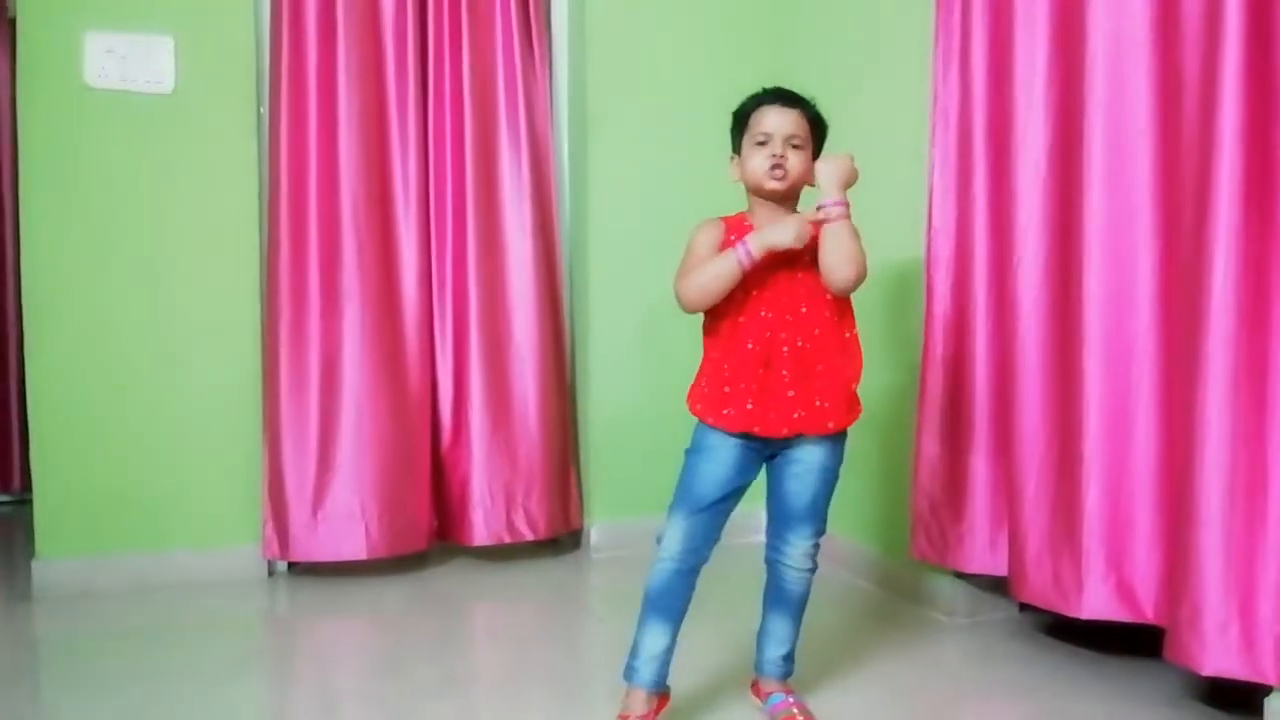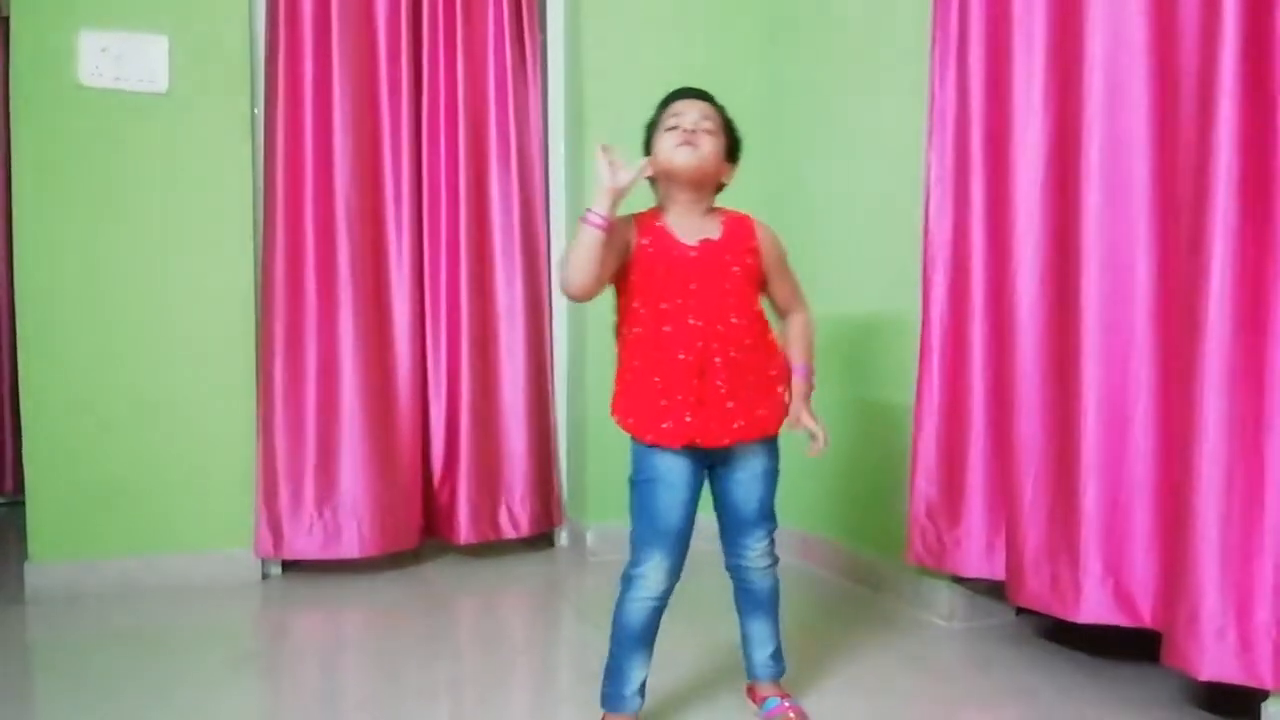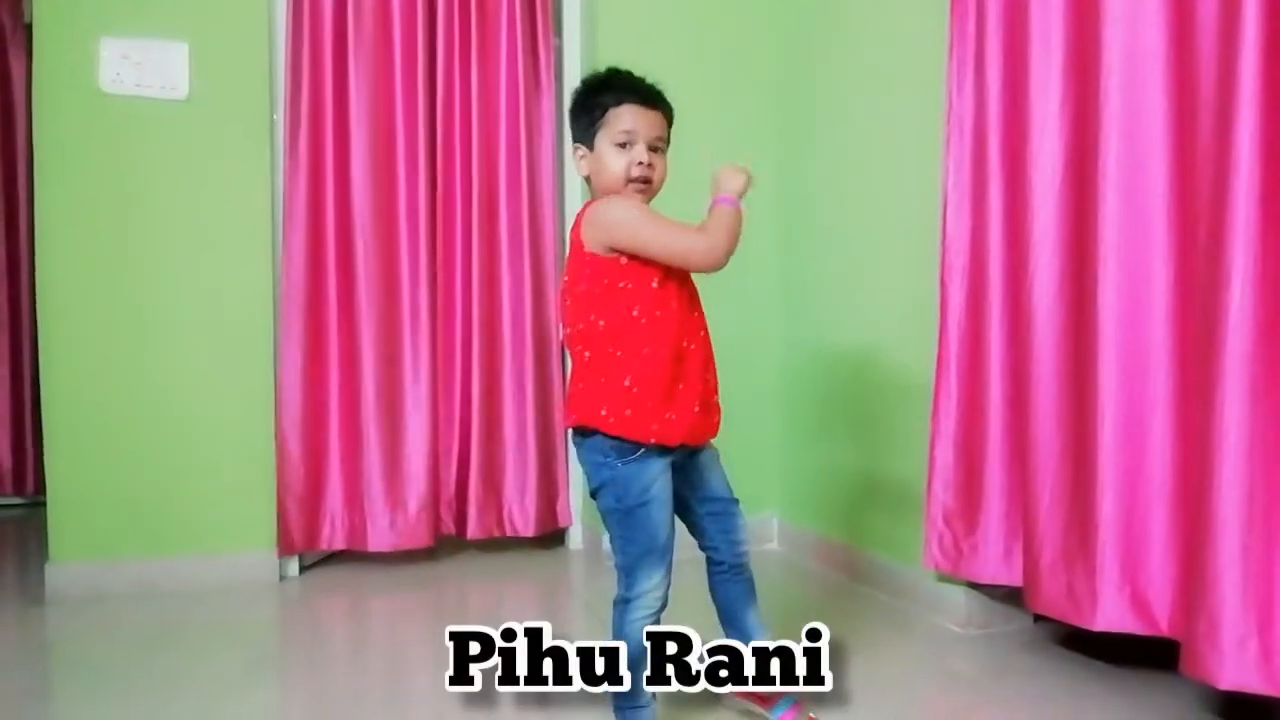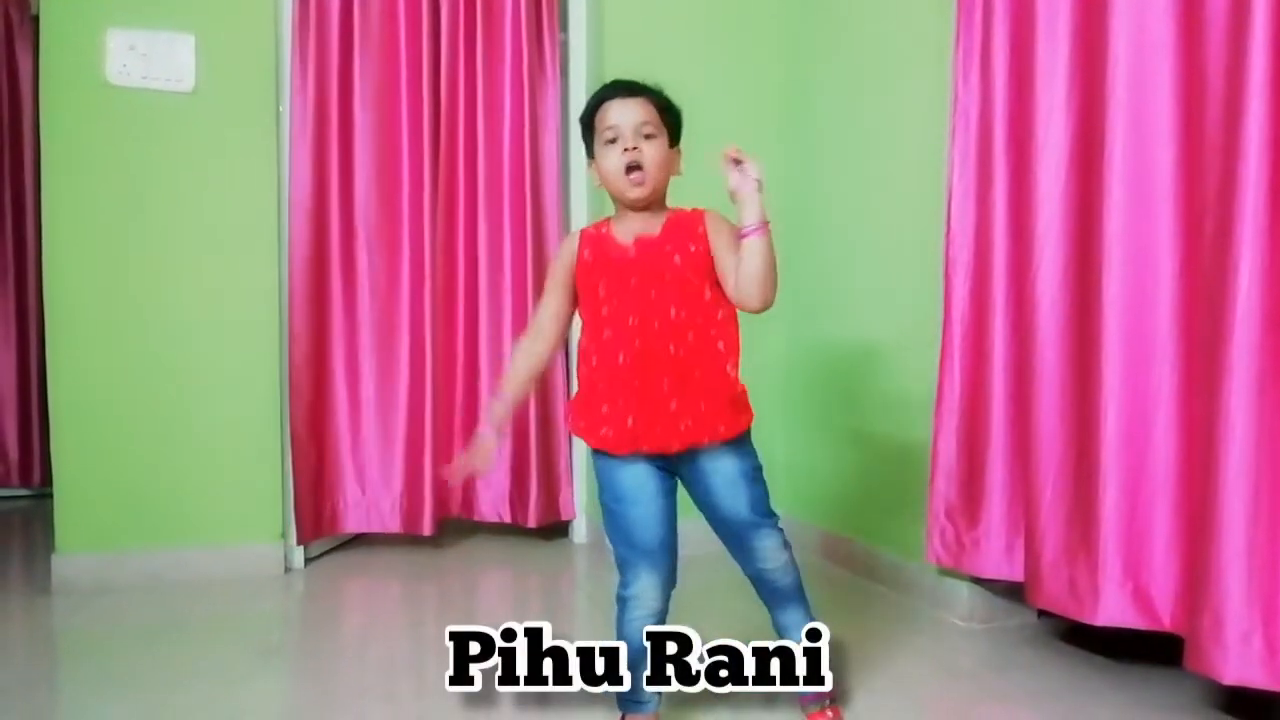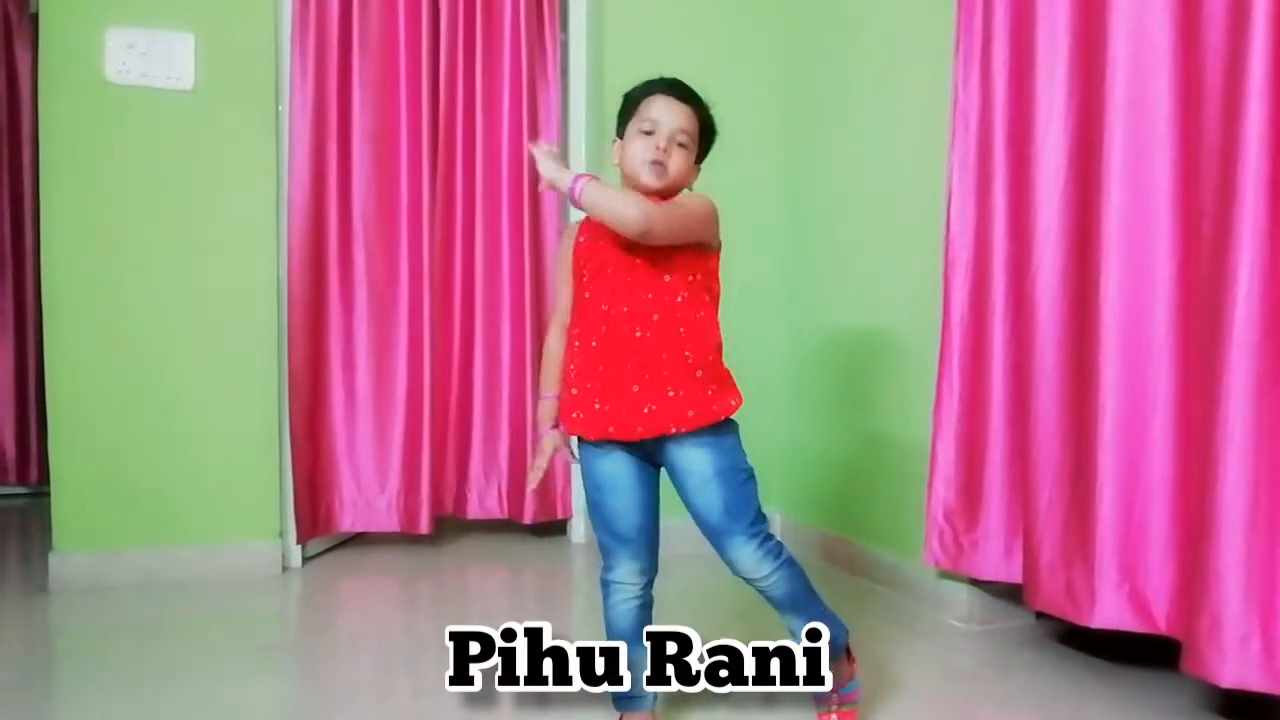
dt=1s
person 1, frame 1
left shoulder: (827, 232)
right shoulder: (717, 233)
left elbow: (844, 277)
right elbow: (689, 294)
left wrist: (835, 194)
right wrist: (763, 241)
left hip: (815, 425)
right hip: (730, 420)
left knee: (796, 554)
right knee: (680, 544)
person 1, frame 2
left shoulder: (752, 236)
right shoulder: (629, 237)
left elbow: (794, 312)
right elbow: (576, 285)
left wrist: (800, 394)
right wrist: (607, 198)
left hip: (748, 428)
right hip: (663, 434)
left knee: (755, 556)
right knee: (652, 571)
person 1, frame 3
left shoulder: (641, 234)
right shoulder: (609, 217)
right elbow: (710, 251)
right wrist: (728, 194)
left hip: (679, 434)
right hip: (622, 438)
left knee: (730, 544)
right knee: (646, 584)
person 1, frame 4
left shoulder: (707, 231)
right shoulder: (580, 248)
left elbow: (755, 294)
right elbow: (539, 338)
left wrist: (750, 205)
right wrist: (495, 423)
left hip: (714, 430)
right hip: (621, 439)
left knee: (767, 551)
right knee: (644, 584)
person 1, frame 5
left shoulder: (698, 217)
right shoulder: (580, 237)
left elbow: (641, 221)
right elbow: (562, 331)
left wrist: (564, 178)
right wrist: (549, 422)
left hip: (693, 419)
right hip: (605, 430)
left knee: (748, 548)
right knee: (625, 574)
left ankle: (835, 651)
